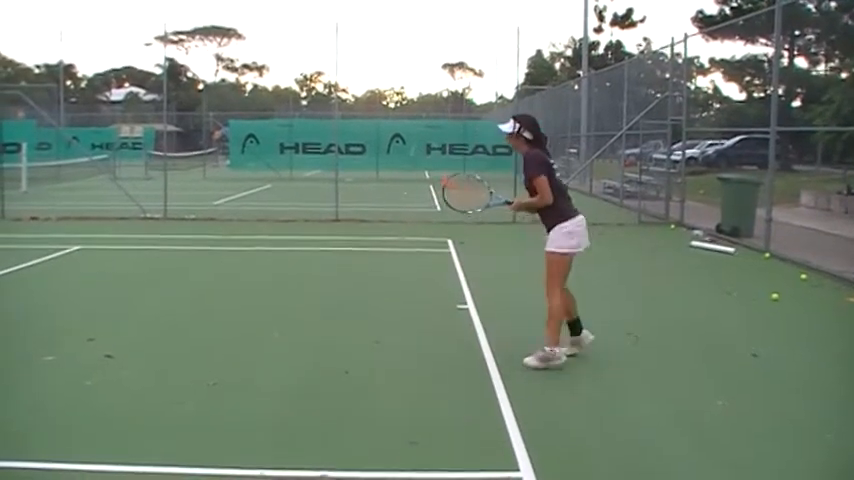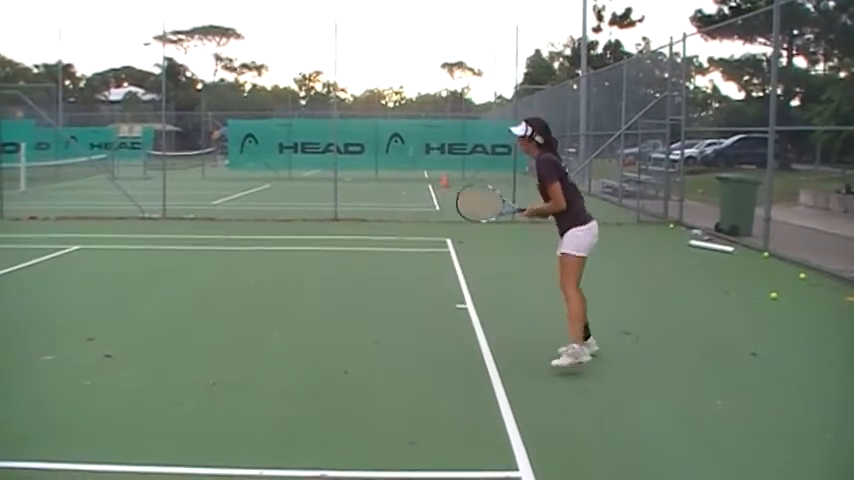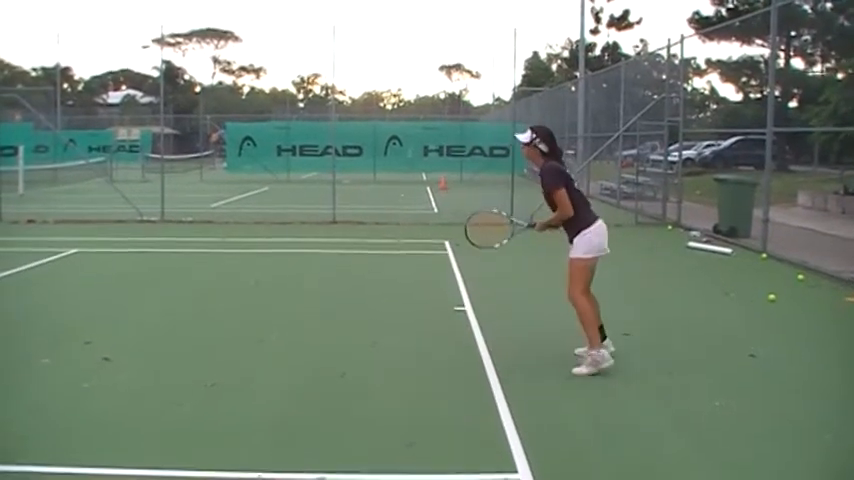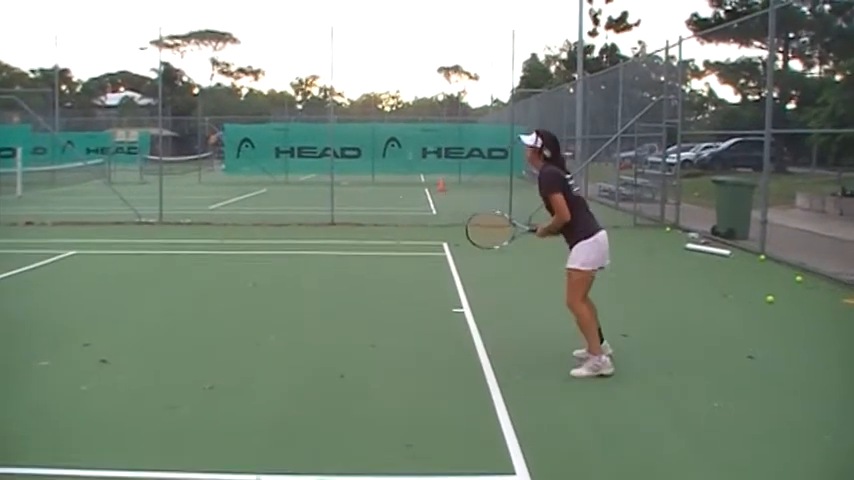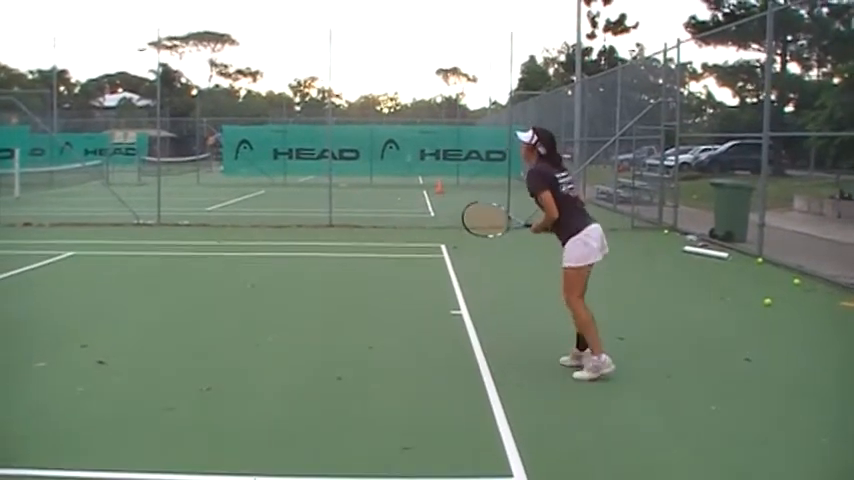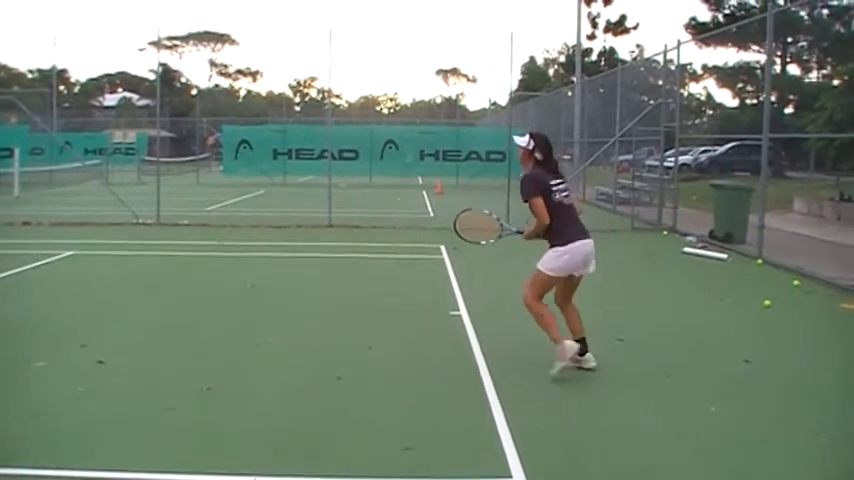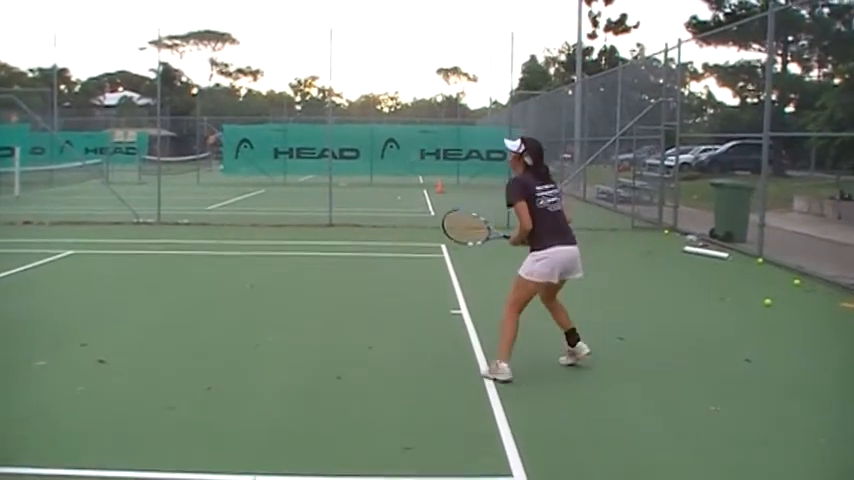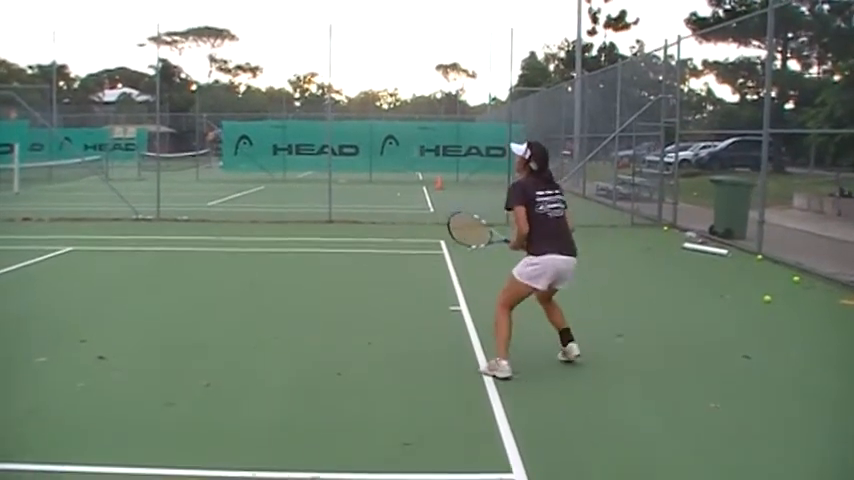
dt=0.2s
person 1, frame 1
left shoulder: (531, 158)
right shoulder: (540, 155)
left elbow: (546, 199)
left wrist: (522, 204)
right wrist: (526, 204)
left hip: (564, 227)
right hip: (570, 223)
left knee: (553, 289)
right knee: (558, 286)
left ankle: (552, 350)
right ankle: (578, 335)
person 1, frame 2
left shoulder: (544, 162)
right shoulder: (548, 159)
left elbow: (560, 204)
left wrist: (535, 211)
right wrist: (539, 210)
left hip: (578, 229)
right hip: (579, 227)
left knee: (569, 288)
right knee: (572, 287)
left ankle: (576, 348)
right ankle: (585, 340)
person 1, frame 3
left shoulder: (549, 171)
right shoulder: (553, 167)
left elbow: (567, 211)
left wrist: (546, 224)
right wrist: (550, 223)
left hip: (587, 233)
right hip: (590, 230)
left knee: (576, 294)
right knee: (583, 291)
left ankle: (598, 353)
right ankle: (601, 341)
person 1, frame 4
left shoulder: (547, 175)
right shoulder: (557, 172)
left elbow: (564, 217)
left wrist: (546, 230)
right wrist: (551, 229)
left hip: (586, 242)
right hip: (592, 237)
left knee: (575, 301)
right knee: (579, 297)
left ankle: (599, 360)
right ankle: (599, 344)
person 1, frame 5
left shoulder: (536, 173)
right shoulder: (557, 169)
left elbow: (553, 214)
left wrist: (539, 227)
right wrist: (549, 226)
left hip: (579, 238)
right hip: (590, 230)
left knee: (573, 299)
right knee: (575, 296)
left ankle: (599, 359)
right ankle: (582, 350)
person 1, frame 6
left shoulder: (530, 179)
right shoulder: (555, 175)
left elbow: (543, 220)
left wrist: (531, 234)
right wrist: (540, 232)
left hip: (565, 248)
right hip: (584, 242)
left knee: (531, 298)
right knee: (564, 300)
left ankle: (565, 347)
right ankle: (581, 354)
person 1, frame 7
left shoulder: (517, 183)
right shoulder: (548, 181)
left elbow: (526, 225)
right elbow: (564, 218)
left wrist: (516, 240)
left hip: (546, 253)
right hip: (570, 249)
left knee: (513, 308)
right knee: (548, 297)
left ankle: (502, 365)
right ankle: (576, 346)
person 1, frame 8
left shoulder: (519, 187)
right shoulder: (554, 186)
left elbow: (523, 229)
right elbow: (567, 226)
left wrist: (517, 244)
left hip: (542, 259)
right hip: (569, 257)
left knee: (503, 305)
right knee: (545, 299)
left ankle: (501, 362)
right ankle: (569, 345)
